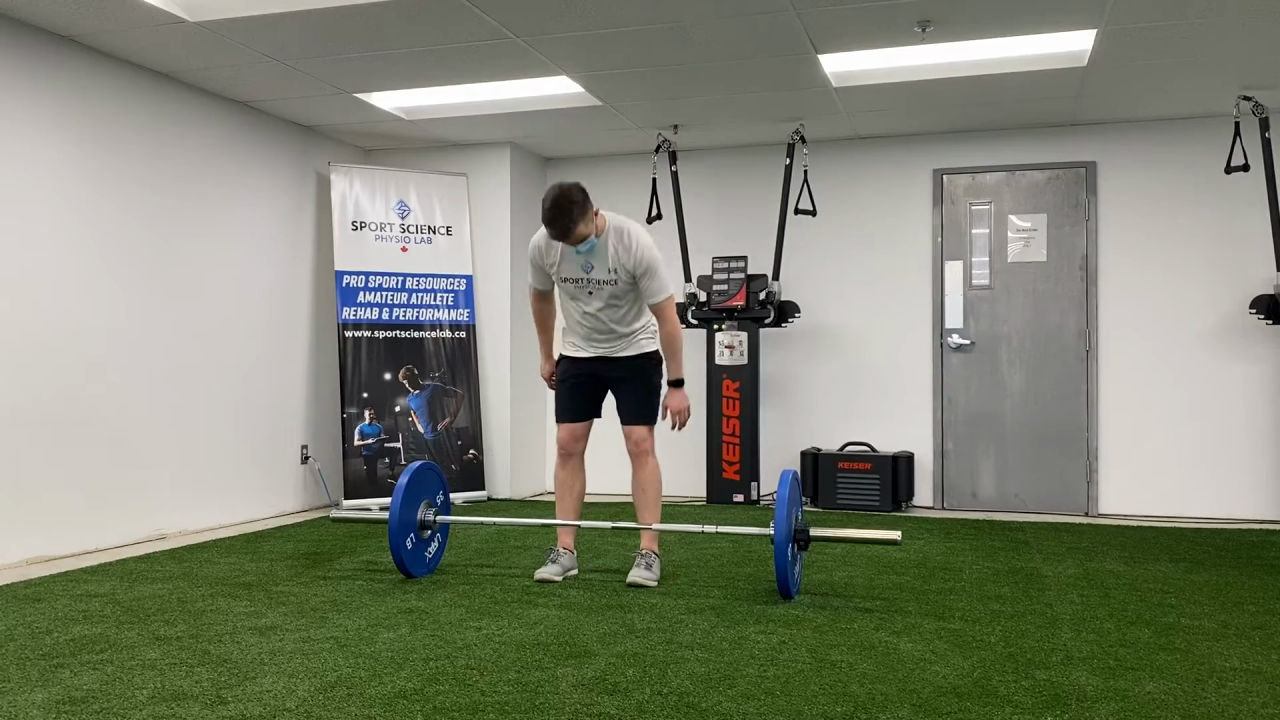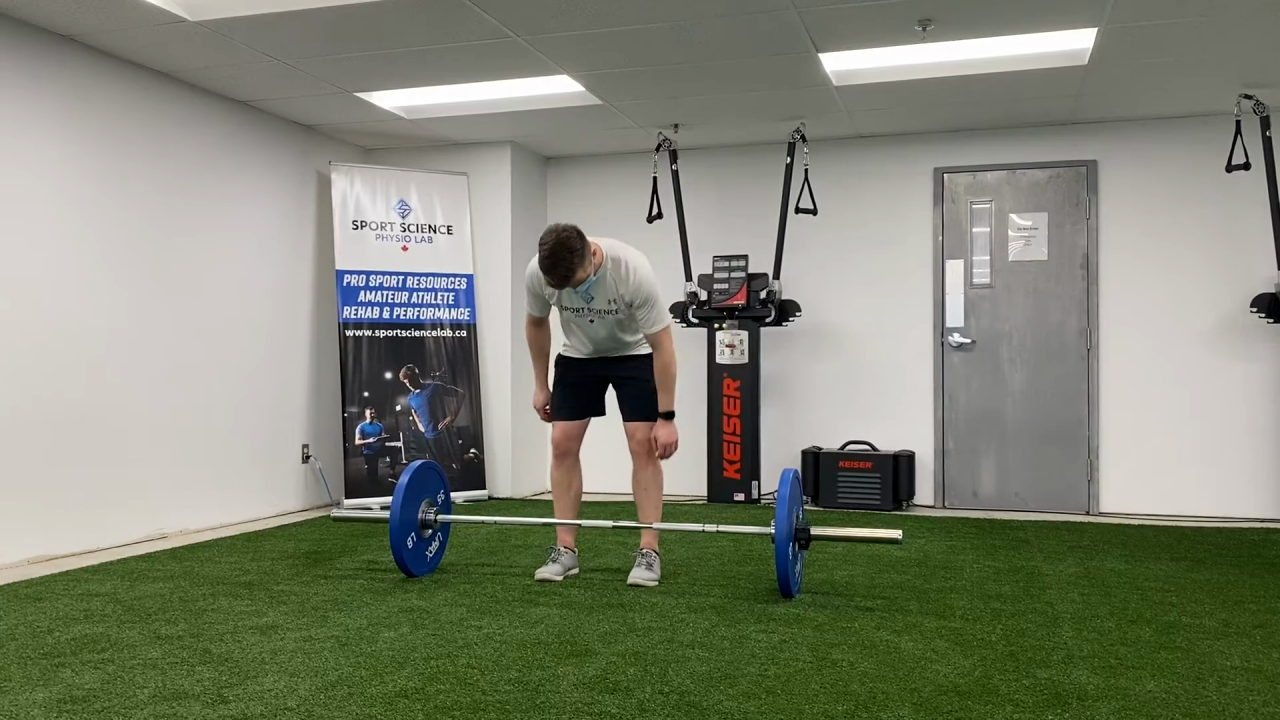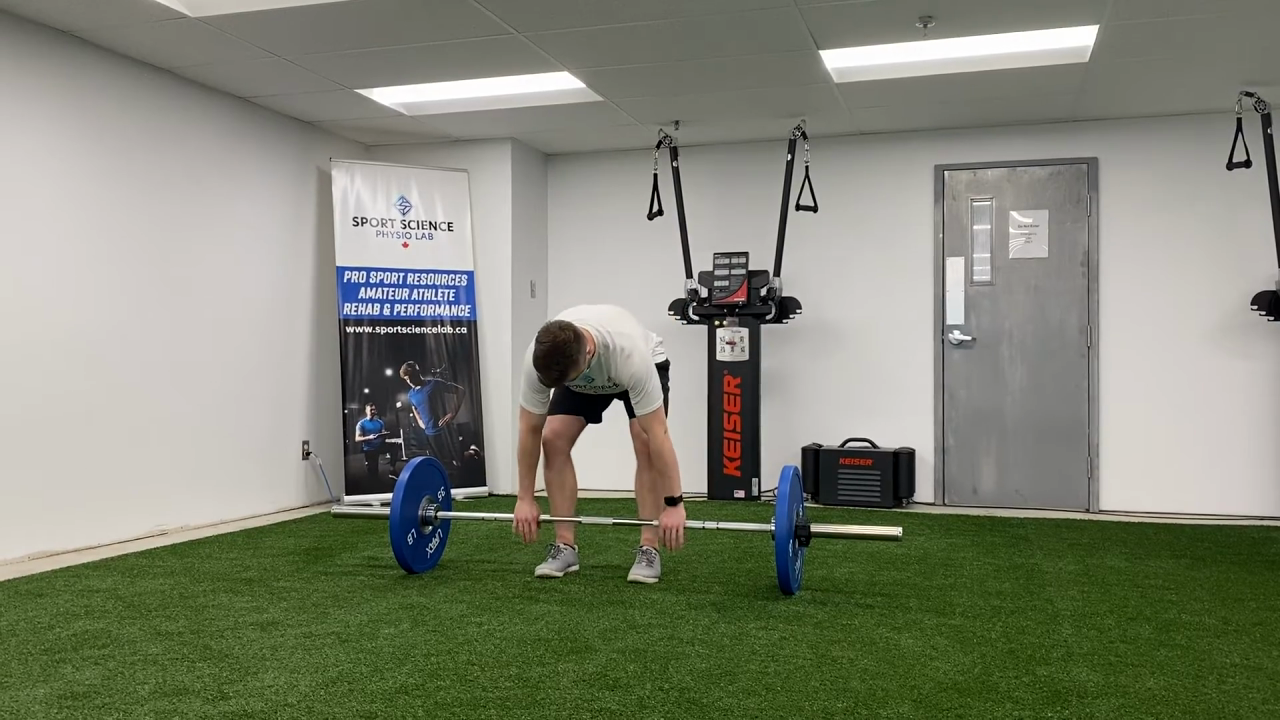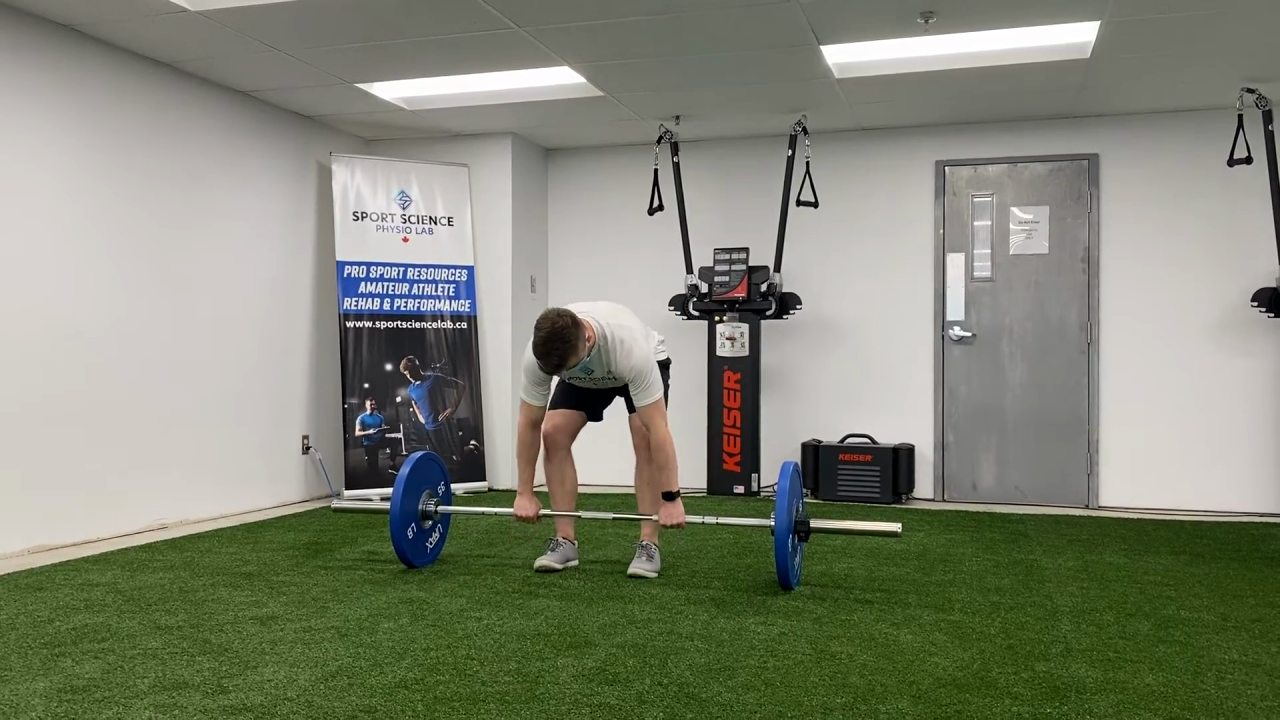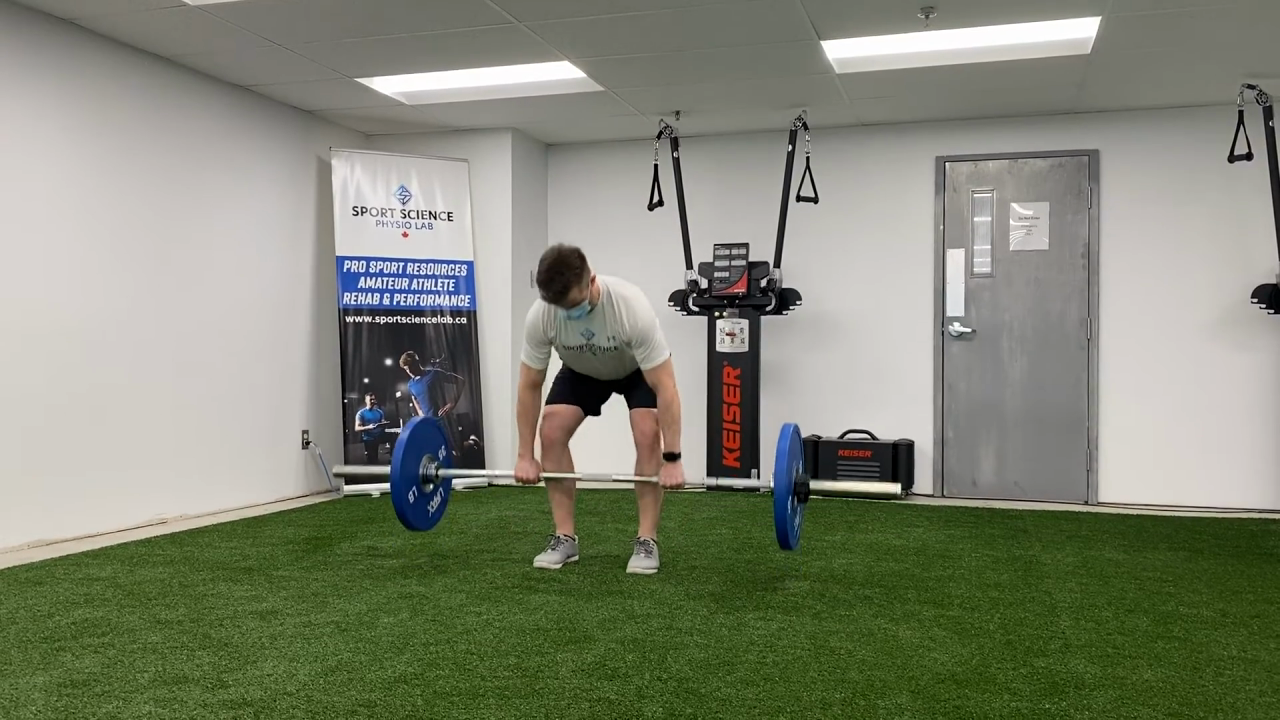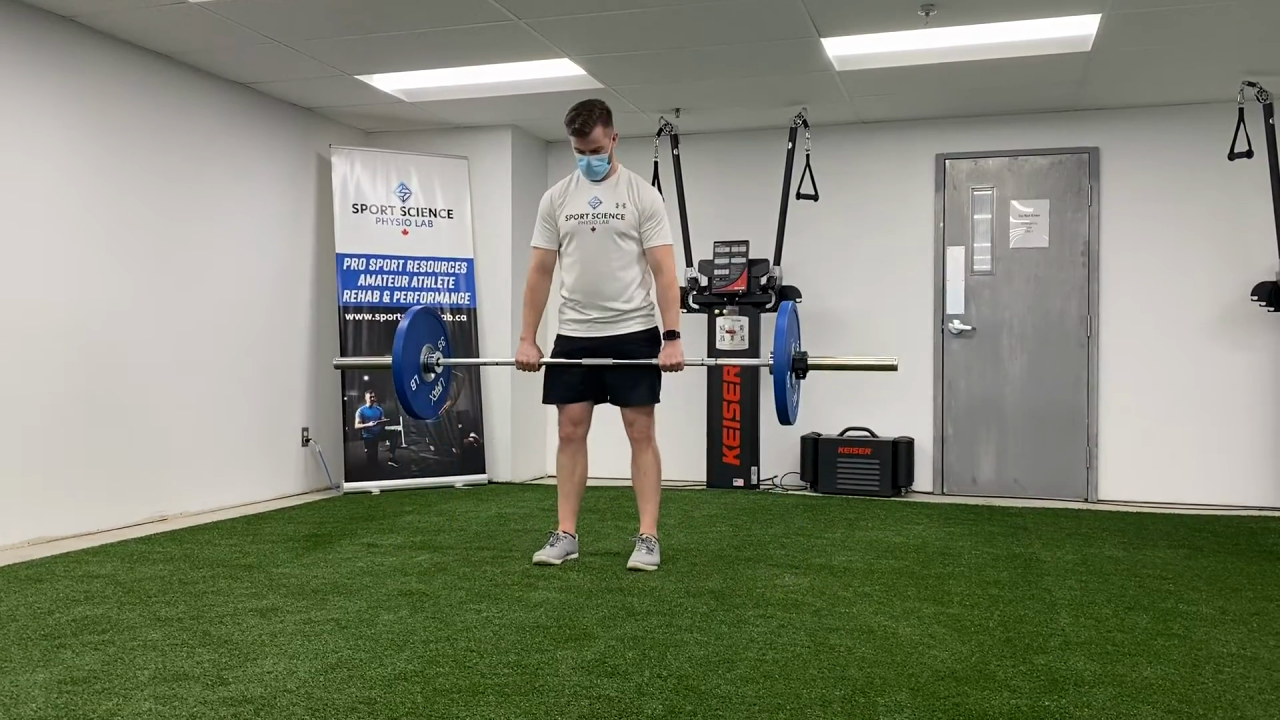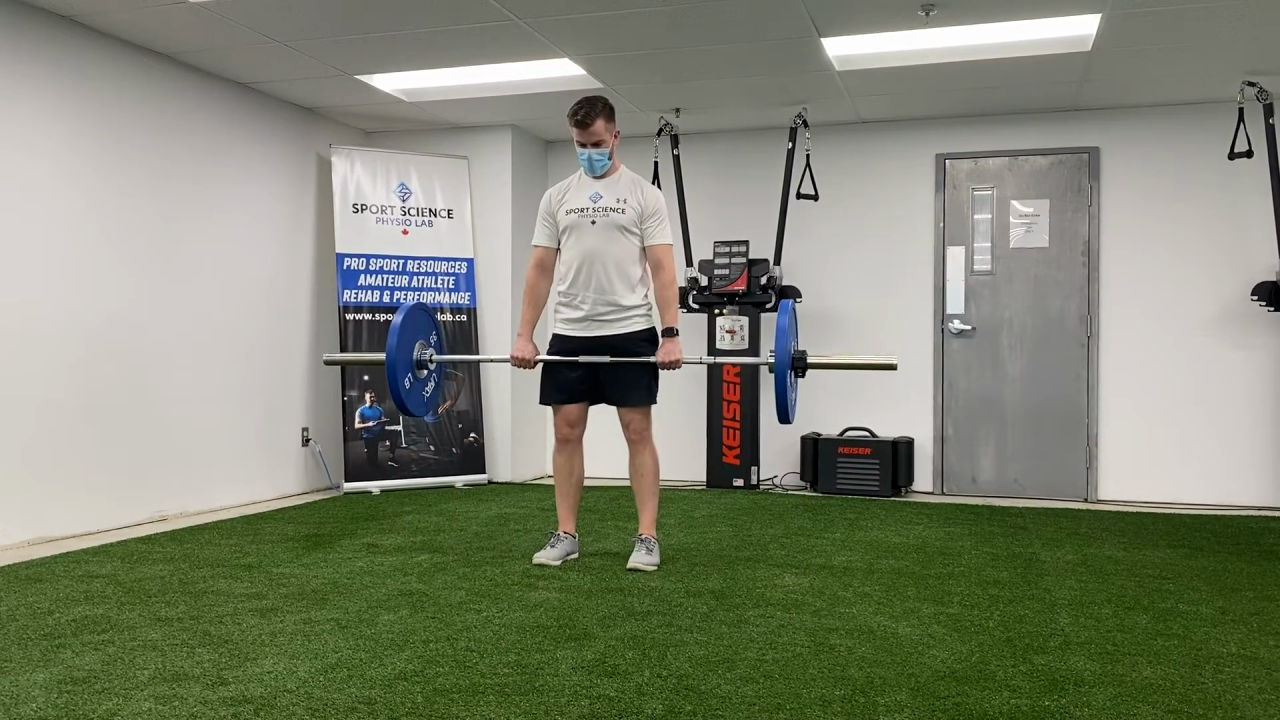
dt=0.7s
person 1, frame 1
left shoulder: (635, 243)
right shoulder: (541, 245)
left elbow: (666, 317)
right elbow: (541, 297)
left wrist: (676, 383)
right wrist: (546, 355)
left hip: (635, 354)
right hip: (577, 355)
left knee: (640, 445)
right knee: (568, 445)
left ankle: (648, 552)
right ankle: (565, 550)
person 1, frame 2
left shoulder: (633, 271)
right shoulder: (537, 273)
left elbow: (662, 347)
right elbow: (536, 323)
left wrist: (666, 417)
right wrist: (540, 384)
left hip: (634, 355)
right hip: (578, 356)
left knee: (642, 445)
right knee: (563, 444)
left ankle: (649, 551)
right ankle: (565, 549)
person 1, frame 3
left shoulder: (630, 355)
right shoulder: (539, 358)
left elbow: (658, 434)
right elbow: (530, 430)
left wrist: (674, 503)
right wrist: (525, 499)
left hip: (648, 364)
right hip: (586, 376)
left knee: (644, 440)
right knee: (553, 439)
left ankle: (648, 549)
right ankle: (565, 546)
person 1, frame 4
left shoulder: (630, 346)
right shoulder: (538, 353)
left elbow: (657, 427)
right elbow: (529, 423)
left wrist: (671, 498)
right wrist: (524, 492)
left hip: (648, 362)
right hip: (586, 379)
left knee: (644, 438)
right knee: (554, 434)
left ankle: (648, 543)
right ankle: (565, 540)
person 1, frame 5
left shoulder: (631, 308)
right shoulder: (541, 315)
left elbow: (665, 388)
right elbow: (530, 386)
left wrist: (672, 459)
right wrist: (525, 455)
left hip: (636, 370)
right hip: (583, 371)
left knee: (647, 435)
right knee: (551, 432)
left ankle: (646, 541)
right ankle: (564, 538)
person 1, frame 6
left shoulder: (642, 194)
right shoulder: (556, 197)
left elbow: (663, 270)
right elbow: (540, 271)
left wrist: (672, 337)
right wrist: (527, 338)
left hip: (633, 334)
right hip: (574, 336)
left knee: (640, 434)
right knee: (570, 433)
left ankle: (648, 537)
right ankle: (566, 534)
person 1, frame 7
left shoulder: (643, 194)
right shoulder: (557, 197)
left elbow: (662, 268)
right elbow: (540, 268)
left wrist: (670, 334)
right wrist: (524, 334)
left hip: (630, 333)
right hip: (570, 334)
left knee: (638, 432)
right knee: (566, 432)
left ankle: (647, 537)
right ankle: (565, 535)
